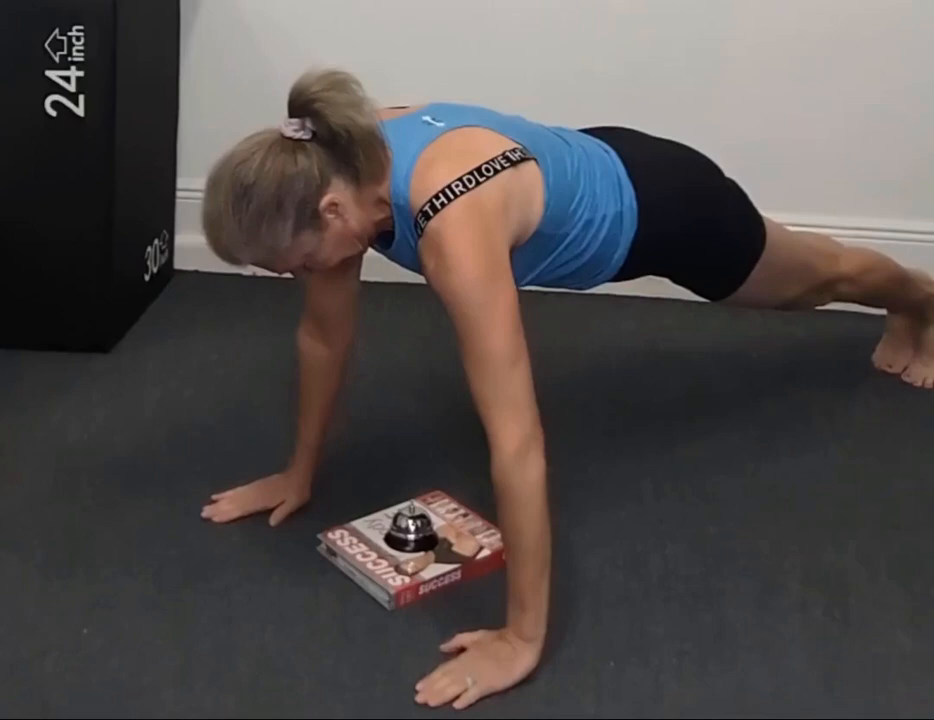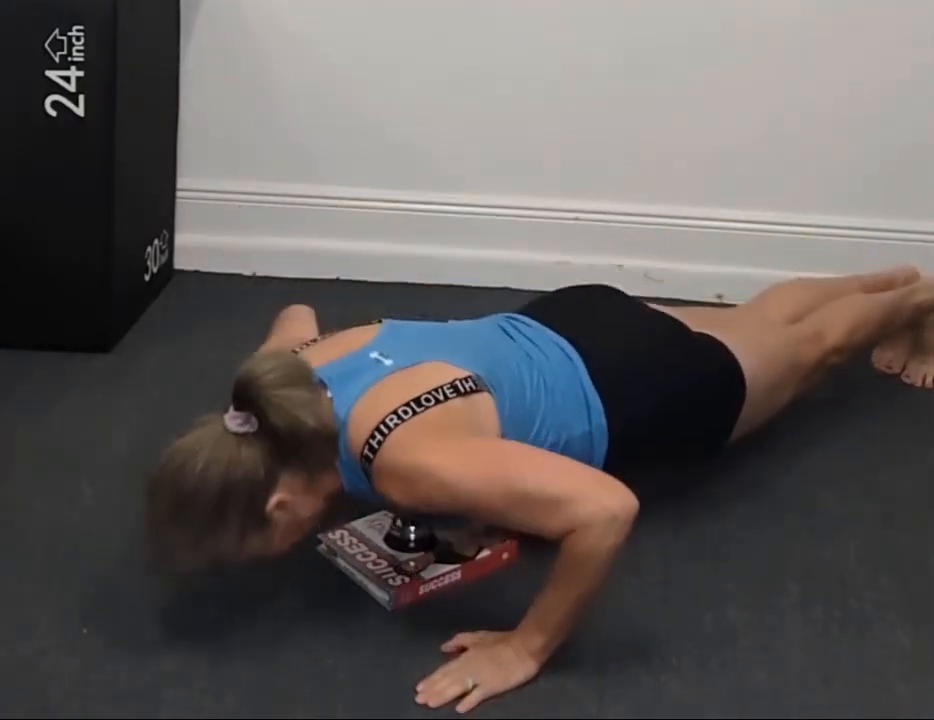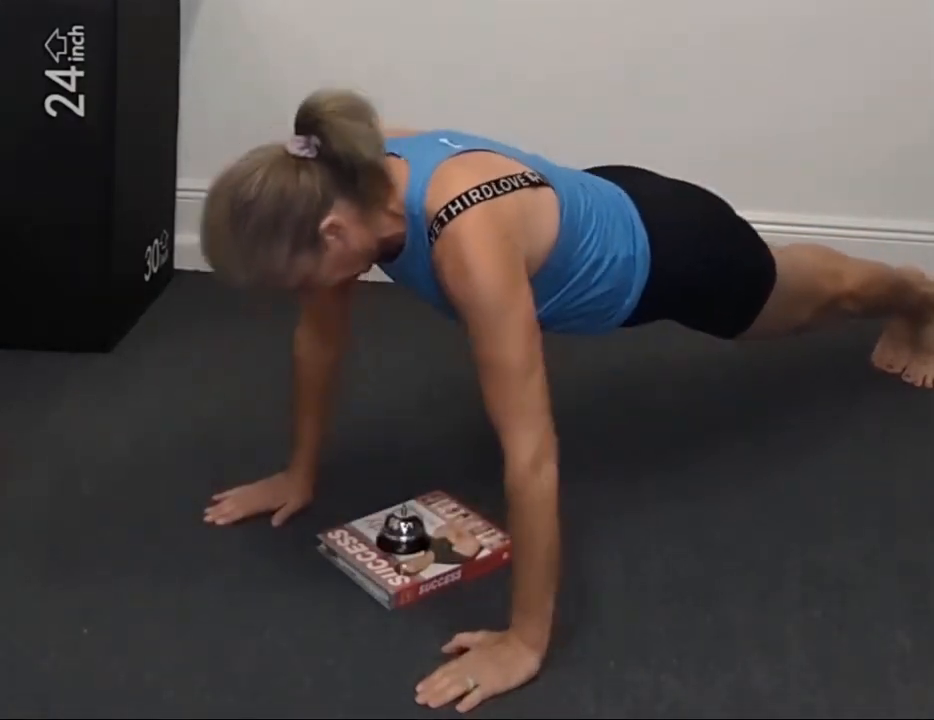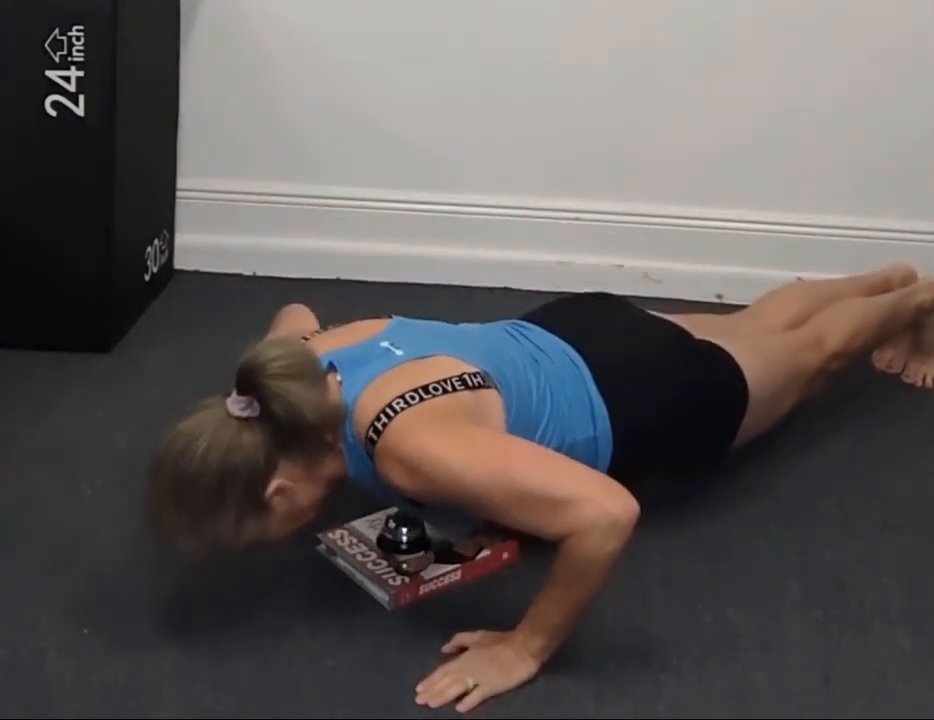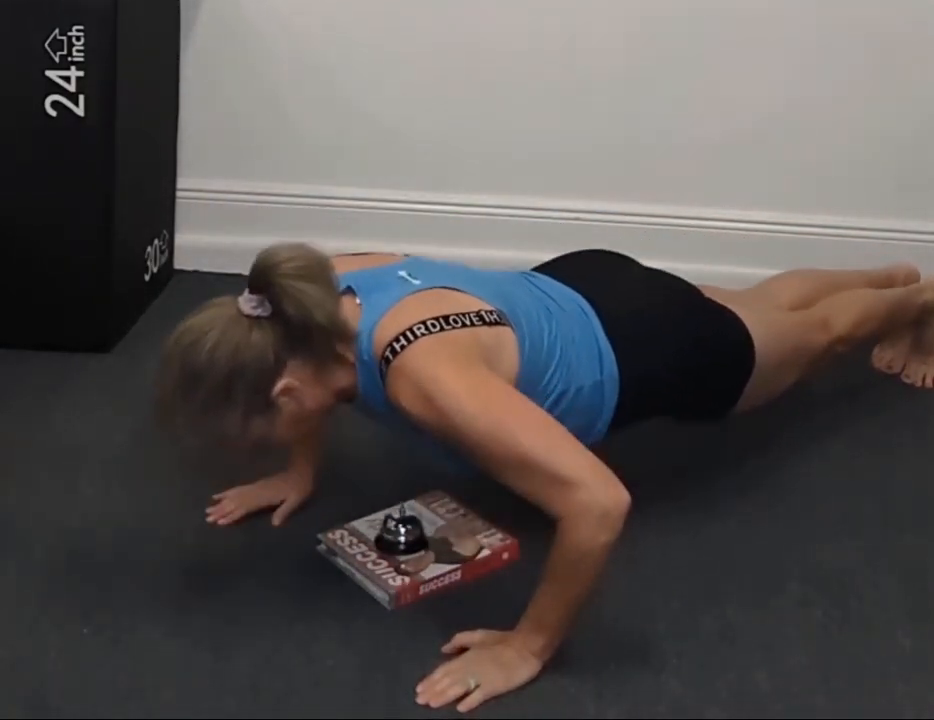
dt=1s
person 1, frame 1
left shoulder: (453, 228)
right shoulder: (339, 164)
left elbow: (517, 445)
right elbow: (323, 333)
left wrist: (521, 639)
right wrist: (298, 475)
left hip: (661, 207)
right hip: (597, 177)
left knee: (816, 277)
right knee: (795, 296)
person 1, frame 2
left shoulder: (403, 461)
right shoulder: (293, 378)
left elbow: (610, 507)
right elbow: (298, 310)
left wrist: (527, 647)
right wrist: (284, 454)
left hip: (629, 394)
right hip: (560, 331)
left knee: (807, 345)
right knee: (752, 316)
person 1, frame 3
left shoulder: (469, 240)
right shoulder: (351, 182)
left elbow: (532, 453)
right elbow: (318, 336)
left wrist: (525, 643)
right wrist: (300, 477)
left hip: (672, 253)
right hip: (609, 216)
left knee: (822, 296)
right knee: (801, 298)
person 1, frame 4
left shoulder: (410, 447)
right shoulder: (305, 369)
left elbow: (608, 514)
right elbow: (293, 316)
left wrist: (526, 647)
right wrist: (291, 473)
left hip: (640, 402)
right hip: (570, 336)
left knee: (810, 349)
right knee: (755, 322)
person 1, frame 5
left shoulder: (425, 375)
right shoulder: (319, 295)
left elbow: (602, 504)
left wrist: (527, 647)
right wrist: (301, 475)
left hip: (643, 354)
right hip: (575, 295)
left knee: (815, 331)
right knee: (764, 300)
